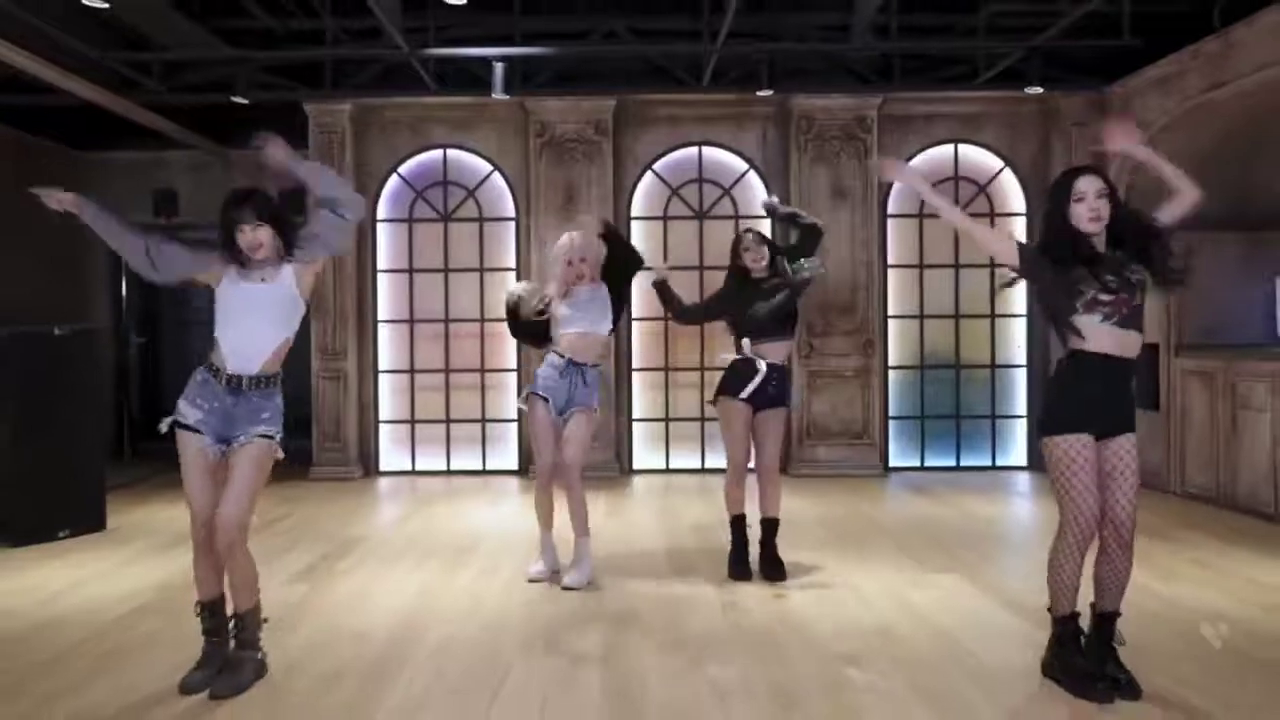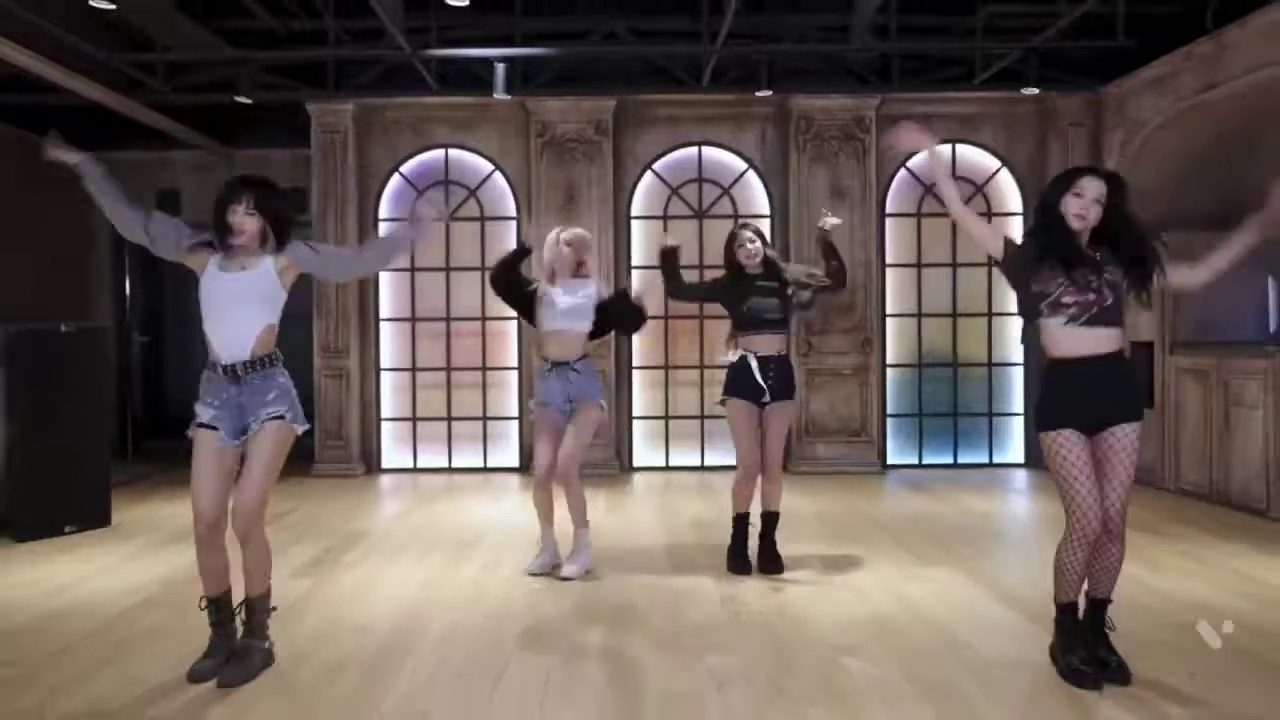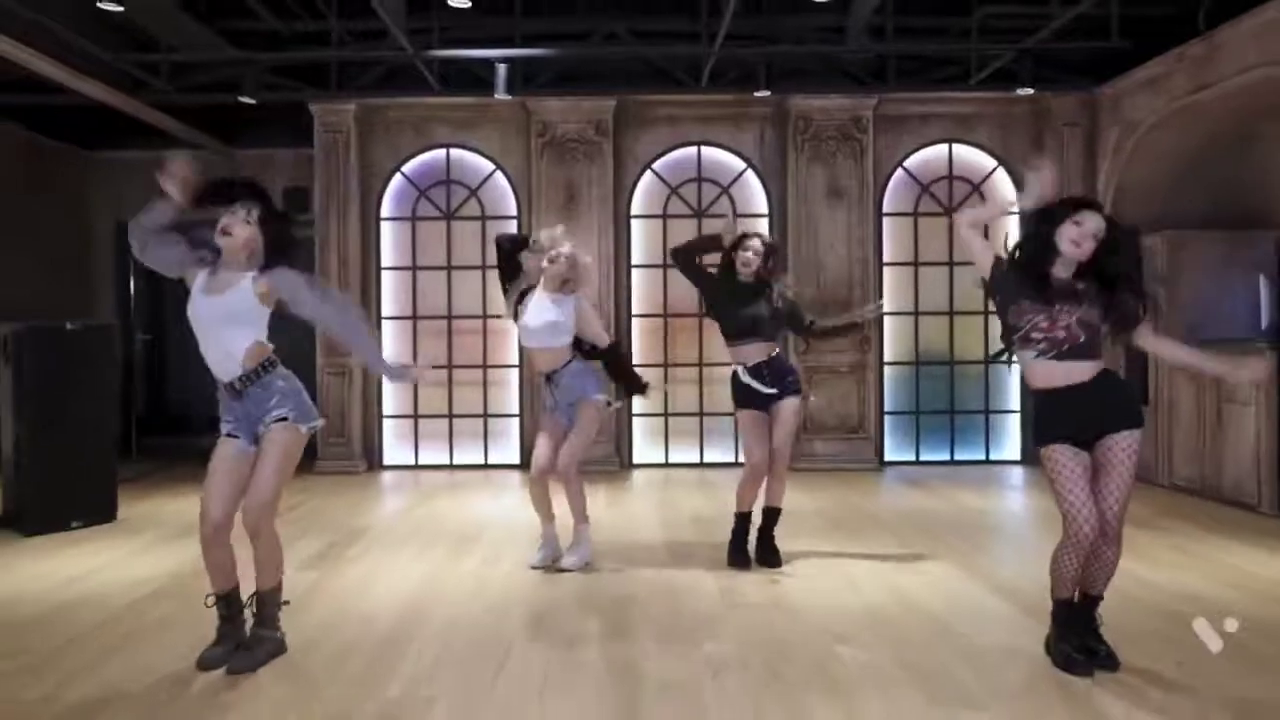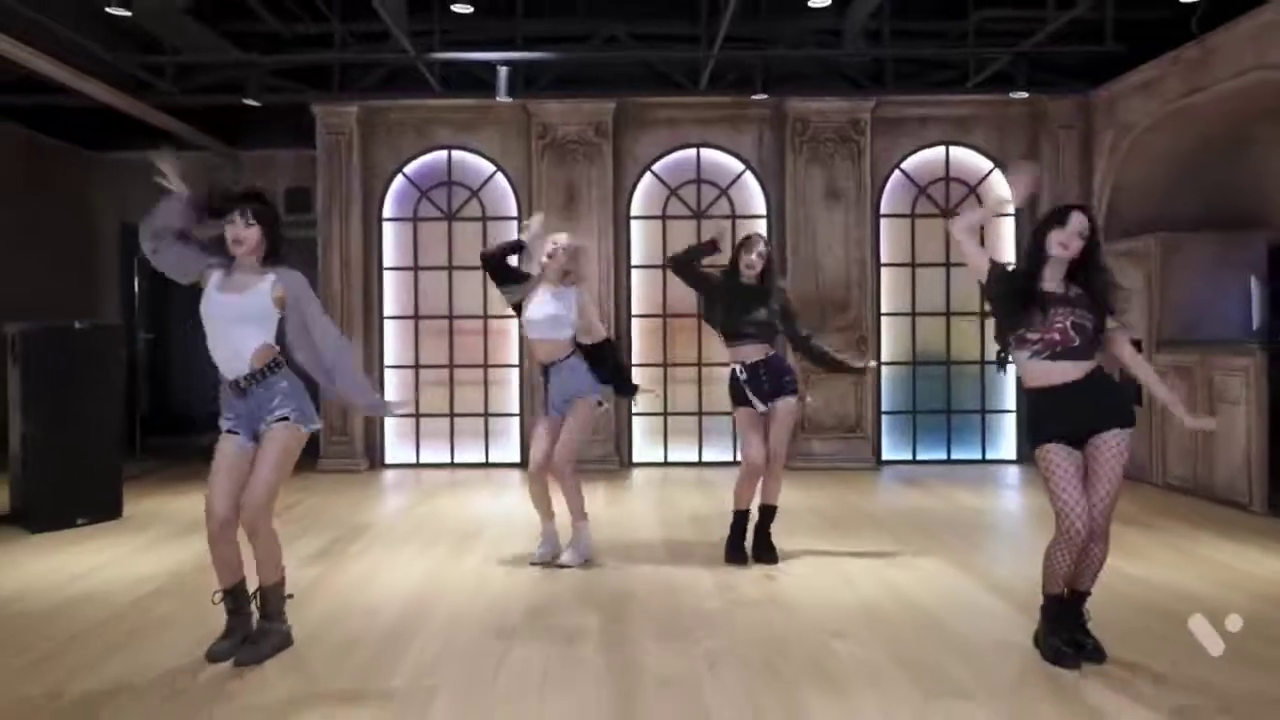
dt=0.1s
person 1, frame 1
left shoulder: (1133, 250)
right shoulder: (1050, 259)
left elbow: (1189, 195)
right elbow: (977, 233)
left wrist: (1136, 149)
left hip: (1118, 398)
right hip: (1075, 392)
left knee: (1122, 530)
right knee: (1081, 525)
person 1, frame 2
left shoulder: (1118, 260)
right shoulder: (1027, 258)
left elbow: (1197, 275)
right elbow: (963, 215)
left hip: (1116, 392)
right hip: (1061, 397)
left knee: (1113, 521)
right knee: (1085, 522)
left ankle: (1094, 631)
right ankle: (1067, 635)
person 1, frame 3
left shoulder: (1098, 292)
right shoulder: (1015, 279)
left elbow: (1151, 341)
right elbow: (965, 225)
left wrist: (1224, 368)
right wrist: (1023, 200)
left hip: (1111, 409)
right hip: (1058, 420)
left knee: (1109, 526)
right knee: (1083, 528)
left ankle: (1086, 623)
right ankle: (1063, 629)
person 1, frame 4
left shoulder: (1089, 294)
right shoulder: (1011, 285)
left elbow: (1128, 354)
right elbow: (961, 233)
left wrist: (1179, 409)
right wrist: (1009, 198)
left hip: (1105, 406)
right hip: (1052, 415)
left knee: (1098, 524)
right knee: (1075, 525)
left ankle: (1075, 617)
right ankle: (1050, 622)
person 2, frame 1
left shoulder: (302, 267)
right shoulder: (220, 269)
left elbow: (344, 207)
right elbow: (147, 255)
left wrist: (294, 164)
left hip: (261, 407)
right hip: (207, 397)
left knee: (229, 531)
right knee: (203, 529)
left ankle: (248, 649)
right ankle: (215, 644)
person 2, frame 2
left shoulder: (287, 260)
right shoulder: (205, 255)
left elbow: (363, 260)
right elbow: (136, 222)
left wrist: (410, 235)
left hip: (267, 391)
right hip: (217, 397)
left knee: (247, 516)
right knee: (206, 521)
left ankle: (257, 639)
right ankle: (222, 635)
person 2, frame 3
left shoulder: (268, 278)
right shoulder: (199, 265)
left elbow: (334, 314)
right elbow: (145, 239)
left wrist: (385, 367)
right wrist: (174, 199)
left hip: (277, 397)
right hip: (235, 408)
left knee: (256, 515)
right knee: (211, 525)
left ankle: (267, 629)
right ankle: (230, 627)
person 2, frame 4
left shoulder: (283, 281)
right shoulder: (213, 271)
left elbow: (323, 338)
right elbow: (155, 241)
left wrist: (365, 396)
right wrist: (179, 197)
left hip: (281, 396)
right hip: (237, 404)
left knee: (256, 512)
right knee: (218, 520)
left ankle: (274, 622)
right ankle: (239, 621)
person 3, frame 1
left shoulder: (786, 277)
right shoulder: (733, 293)
left elbow: (813, 232)
right elbow: (685, 315)
left wrist: (777, 211)
right wrist: (662, 284)
left hip: (777, 384)
right hip: (742, 380)
left knee: (769, 469)
right knee: (737, 466)
left ankle: (769, 550)
right ankle: (738, 547)
person 3, frame 2
left shoulder: (784, 281)
right shoulder: (727, 285)
left elbow: (836, 281)
right elbow: (677, 292)
left wrist: (826, 240)
right wrist: (670, 256)
left hip: (779, 375)
right hip: (743, 376)
left knee: (773, 464)
right knee: (748, 465)
left ankle: (768, 543)
right ankle: (739, 544)
person 3, frame 3
left shoulder: (773, 293)
right shoulder: (718, 287)
left elbow: (809, 330)
right elbow: (679, 256)
left wrist: (854, 321)
right wrist: (719, 242)
left hip: (782, 377)
right hip: (747, 383)
left knee: (780, 462)
right knee: (757, 464)
left ankle: (766, 537)
right ankle: (739, 539)
person 3, frame 4
left shoulder: (774, 295)
right shoulder: (720, 288)
left elbow: (802, 342)
right elbow: (680, 265)
left wrist: (846, 365)
right wrist: (714, 246)
left hip: (780, 377)
right hip: (745, 381)
left knee: (776, 461)
right knee: (754, 462)
left ankle: (763, 535)
right ankle: (737, 536)
person 4, frame 1
left shoulder: (605, 291)
right shoulder: (552, 302)
left elbow: (630, 261)
right elbow: (524, 333)
left wrist: (607, 232)
right wrist: (515, 302)
left hip: (585, 385)
right hip: (550, 379)
left knee: (569, 474)
right knee: (544, 472)
left ankle: (583, 558)
right ankle: (546, 551)
person 4, frame 2
left shoulder: (591, 291)
right shoulder: (539, 291)
left elbow: (629, 321)
right elbow: (500, 278)
left wrist: (625, 300)
right wrist: (525, 250)
left hip: (583, 384)
right hip: (549, 384)
left knee: (566, 469)
right knee: (541, 473)
left ankle: (582, 549)
right ankle: (548, 546)
person 4, frame 3
left shoulder: (573, 302)
right shoulder: (526, 294)
left elbow: (604, 345)
right elbow: (504, 246)
left wrist: (636, 384)
right wrist: (532, 245)
left hip: (584, 386)
right hip: (554, 392)
left knee: (565, 466)
right knee: (538, 470)
left ankle: (582, 542)
right ankle: (549, 541)
person 4, frame 4
left shoulder: (576, 296)
right shoulder: (529, 289)
left elbow: (598, 341)
right elbow: (491, 260)
left wrist: (625, 384)
right wrist: (524, 241)
left hip: (578, 381)
right hip: (549, 383)
left knee: (561, 463)
right knee: (536, 466)
left ankle: (581, 540)
right ankle: (549, 538)
